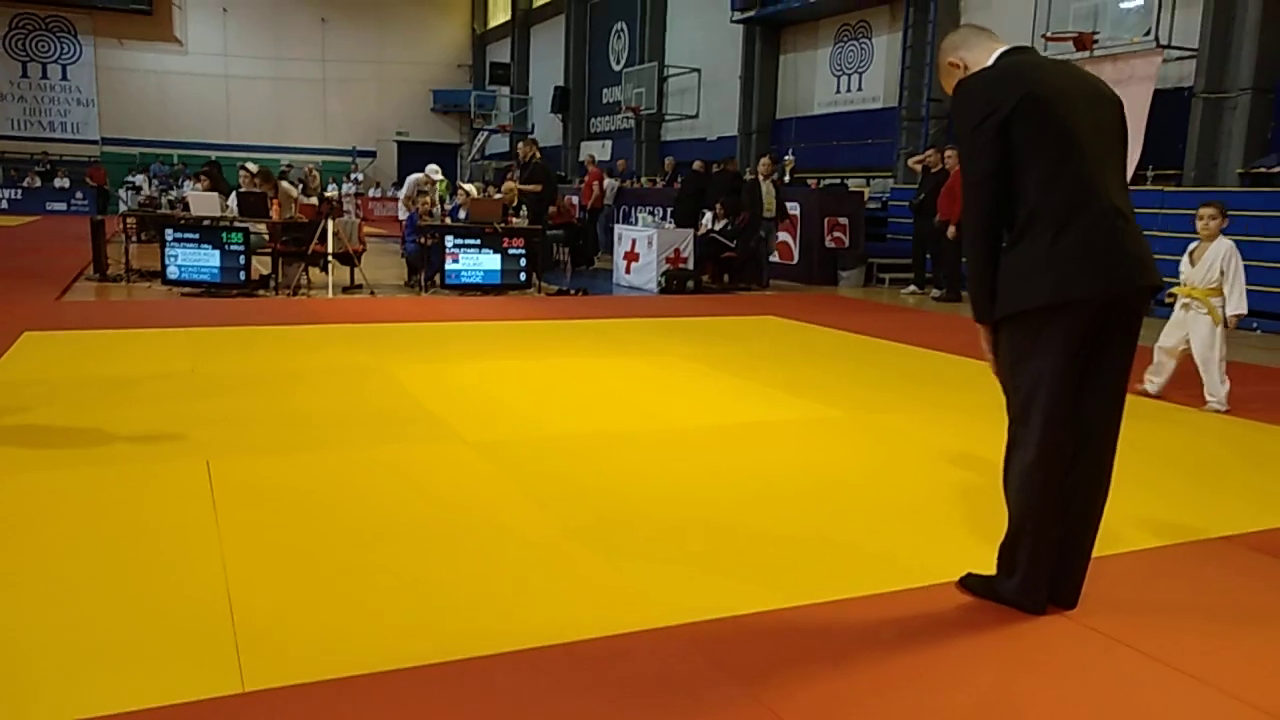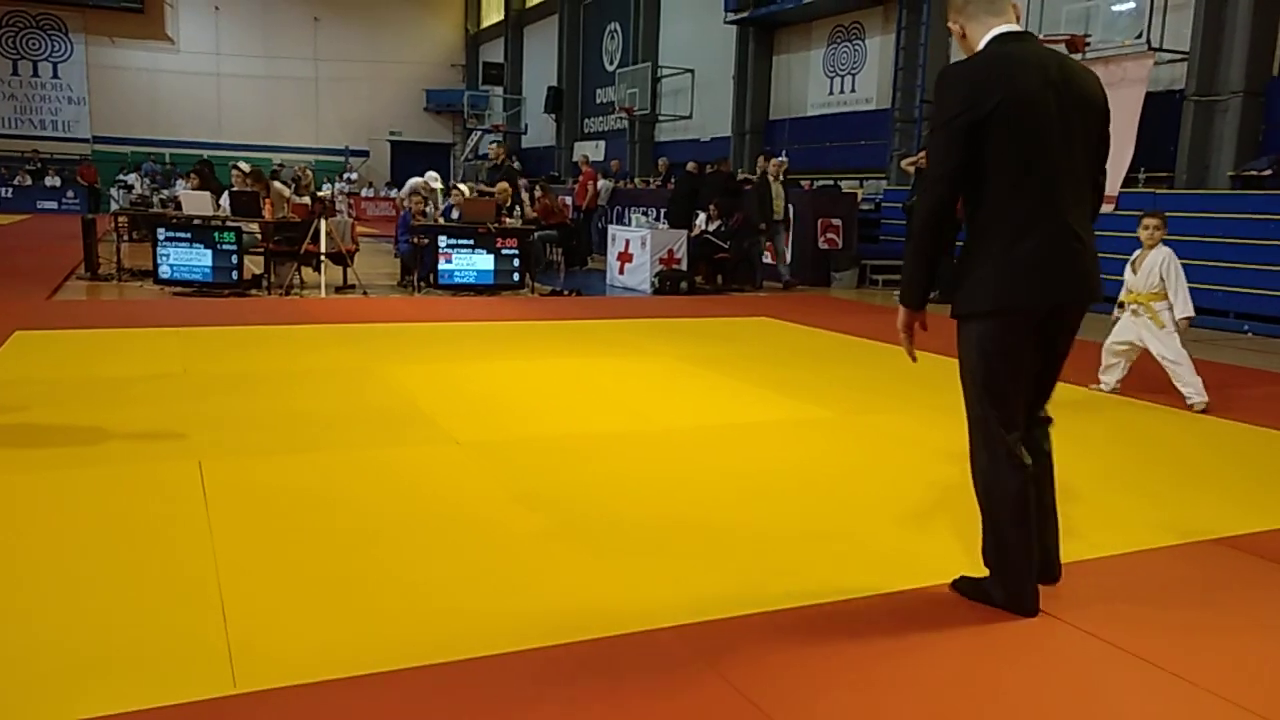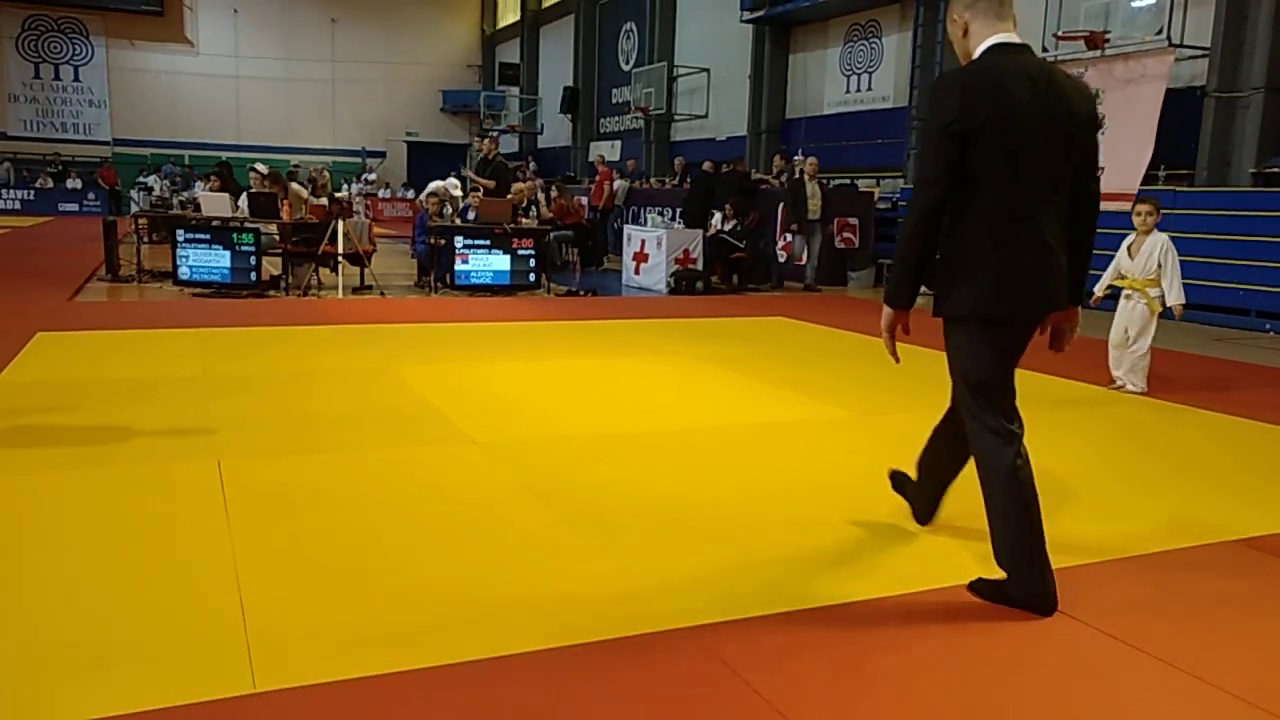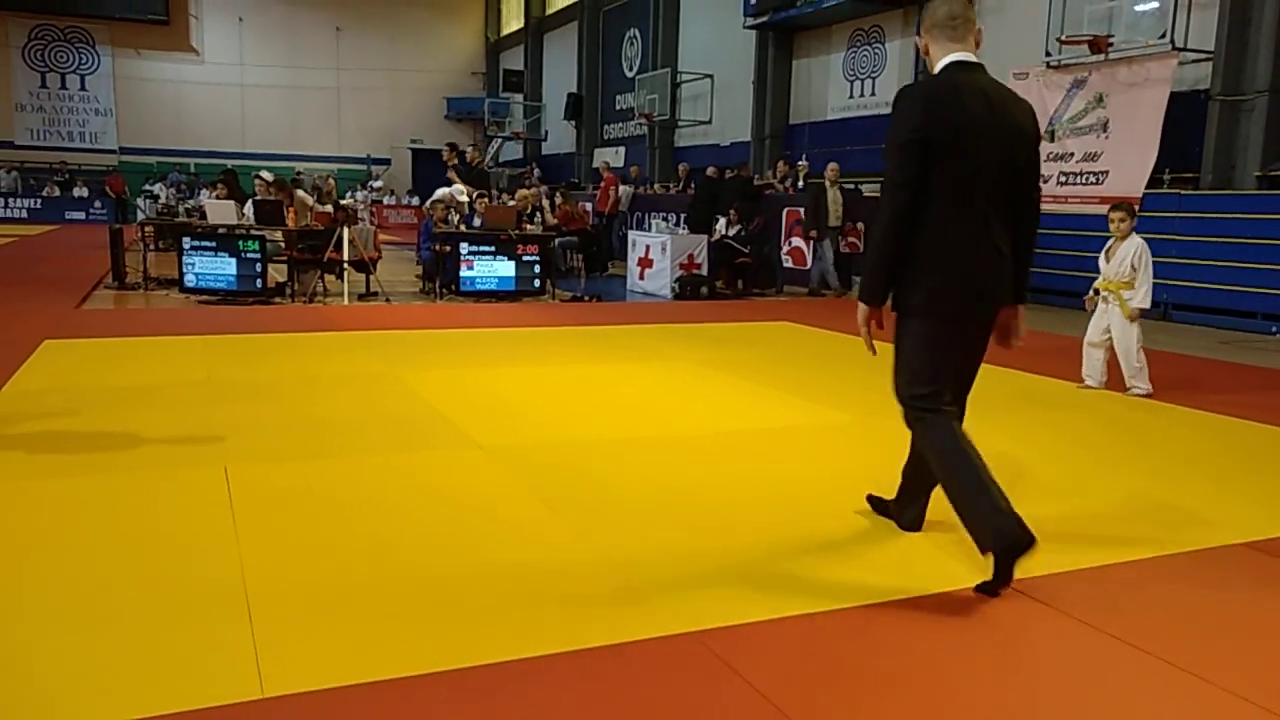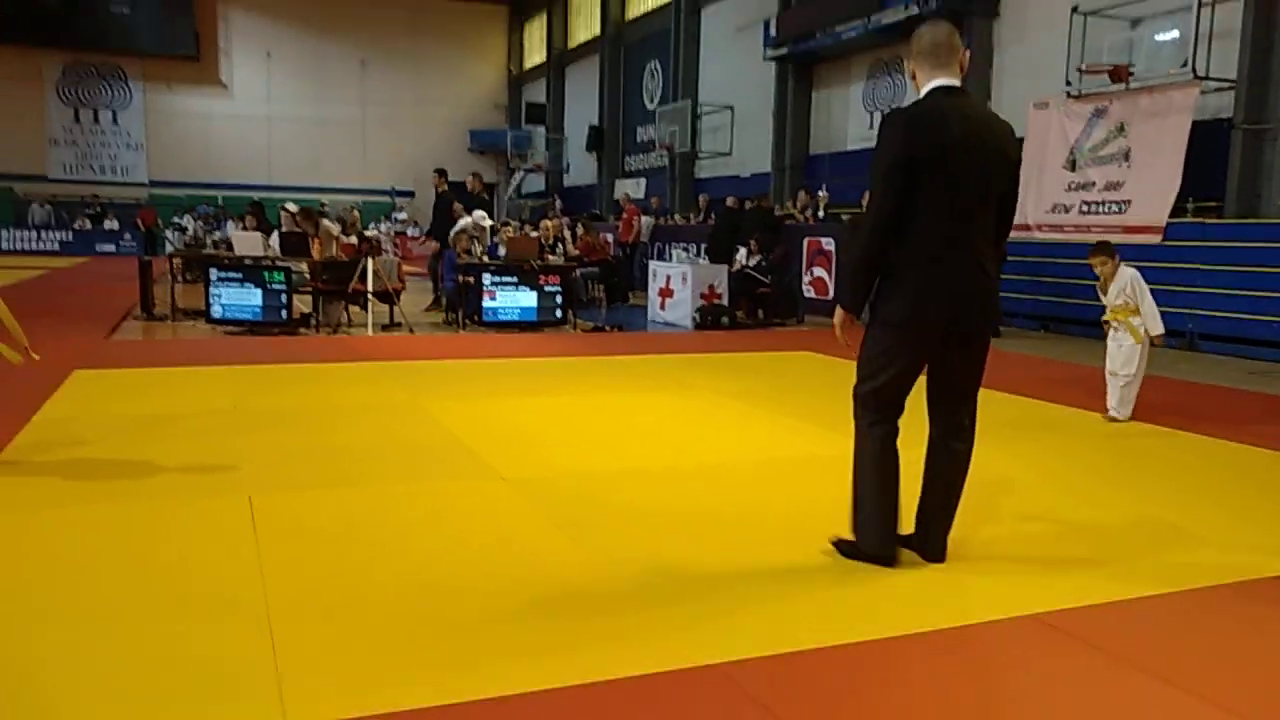
dt=0.3s
person 1, frame 1
left shoulder: (981, 92)
right shoulder: (1090, 84)
left elbow: (983, 208)
right elbow: (1106, 188)
left wrist: (986, 312)
left hip: (1051, 280)
right hip: (1124, 273)
left knee: (1038, 434)
right knee: (1091, 432)
left ankle: (1024, 579)
right ankle: (1062, 579)
person 1, frame 2
left shoulder: (966, 80)
right shoulder: (1083, 79)
left elbow: (938, 197)
right elbow: (1092, 188)
left wrist: (913, 294)
left hip: (1001, 279)
right hip: (1071, 274)
left knee: (998, 428)
right knee: (1026, 419)
left ankle: (1013, 580)
right ankle: (1036, 559)
person 1, frame 3
left shoulder: (960, 88)
right shoulder: (1073, 92)
left elbow: (929, 202)
right elbow: (1085, 203)
left wrist: (898, 295)
right wrist: (1069, 294)
left hip: (979, 284)
right hip: (1040, 282)
left knee: (994, 422)
right knee: (979, 398)
left ankle: (1029, 579)
right ankle: (926, 490)
person 1, frame 4
left shoulder: (919, 101)
right shoulder: (1018, 109)
left elbow: (896, 208)
right elbow: (1027, 212)
left wrist: (871, 292)
right wrist: (1012, 295)
left hip: (932, 282)
right hip: (988, 282)
left knee: (925, 405)
right knee: (942, 398)
left ankle: (999, 528)
right ankle: (908, 503)
person 1, frame 5
left shoulder: (905, 125)
right shoulder: (1000, 132)
left elbow: (880, 221)
right elbow: (1001, 223)
left wrist: (849, 298)
left hip: (911, 297)
right hip: (976, 299)
left knee: (876, 406)
right knee: (954, 420)
left ankle: (875, 536)
right ankle: (932, 536)
person 2, frame 1
left shoulder: (1227, 248)
right shoulder: (1193, 247)
left elbow: (1235, 282)
left wrist: (1234, 312)
right wrist: (1178, 300)
left hip: (1208, 310)
right hip: (1185, 307)
left knee: (1209, 357)
right knee: (1166, 346)
left ankle: (1217, 400)
right ankle: (1153, 385)
person 2, frame 2
left shoulder: (1166, 255)
right shoulder: (1136, 256)
left elbow: (1177, 287)
left wrist: (1182, 315)
right wrist: (1120, 310)
left hip: (1157, 314)
right hip: (1133, 313)
left knee: (1172, 354)
right knee: (1113, 347)
left ankle: (1197, 396)
right ankle: (1108, 383)
person 2, frame 3
left shoulder: (1162, 242)
right shoulder: (1128, 240)
left elbow: (1171, 273)
right elbow: (1115, 267)
left wrist: (1176, 301)
right wrist: (1100, 290)
left hip: (1147, 300)
right hip: (1127, 297)
left knee: (1138, 344)
right knee: (1117, 340)
left ankle: (1135, 384)
right ankle: (1122, 378)
person 2, frame 4
left shoulder: (1138, 245)
right shoulder: (1111, 244)
left elbow: (1144, 277)
left wrist: (1139, 304)
right wrist: (1094, 293)
left hip: (1124, 302)
right hip: (1105, 300)
left knee: (1128, 345)
right knee: (1094, 340)
left ankle: (1141, 386)
right ankle: (1094, 379)
person 2, frame 5
left shoulder: (1131, 276)
right shoulder: (1104, 279)
left elbow: (1147, 304)
left wrist: (1156, 330)
right wrist: (1108, 323)
left hip: (1134, 329)
right hip: (1116, 328)
left knee: (1127, 371)
right knee: (1113, 370)
left ankle: (1120, 411)
right ankle: (1116, 409)
